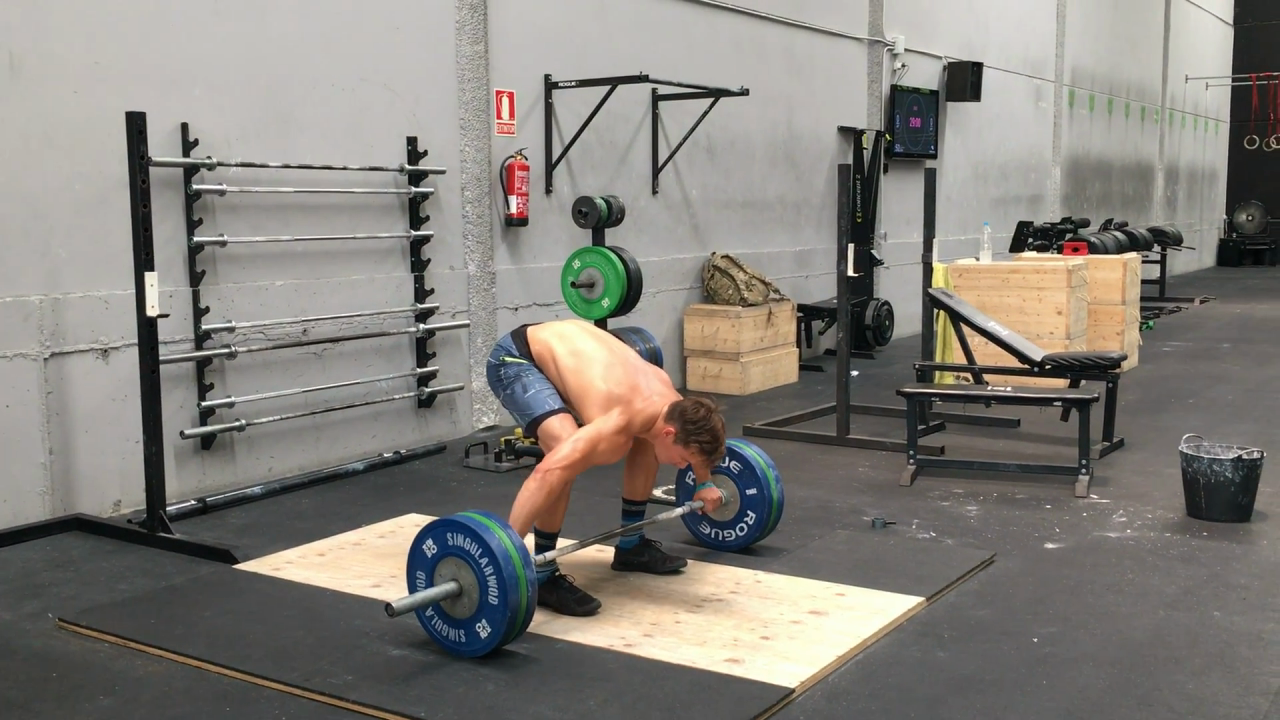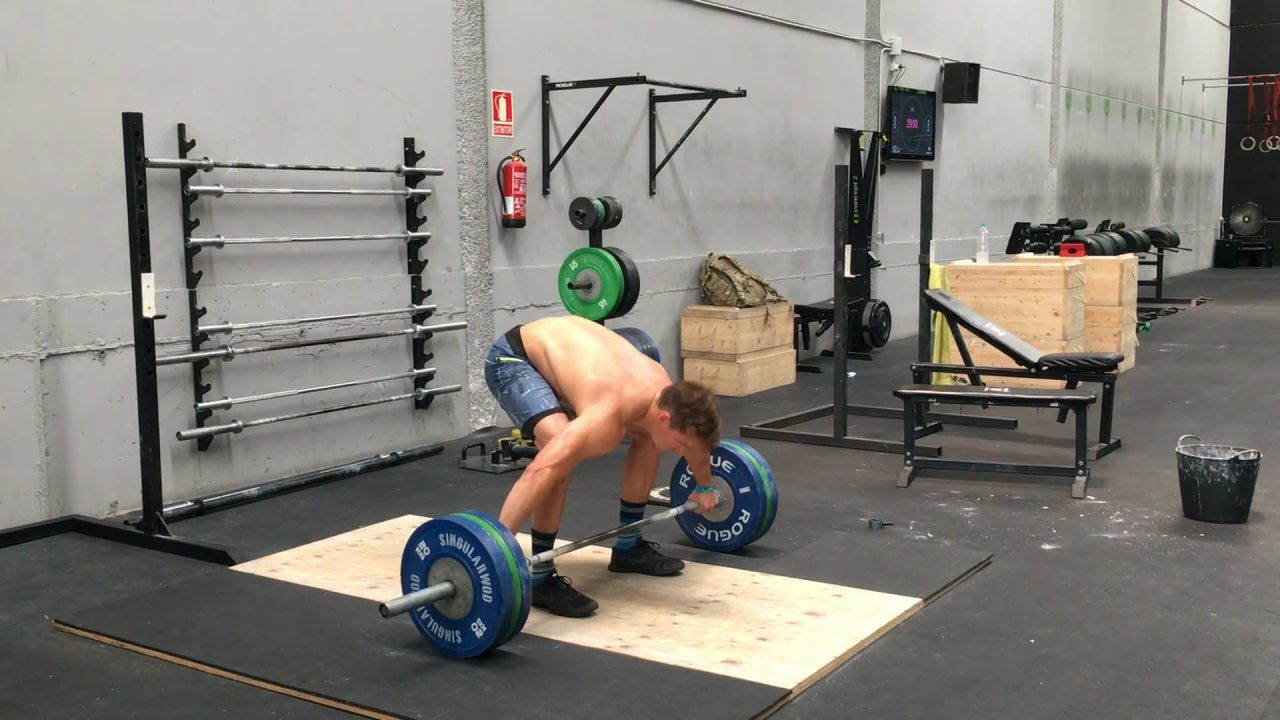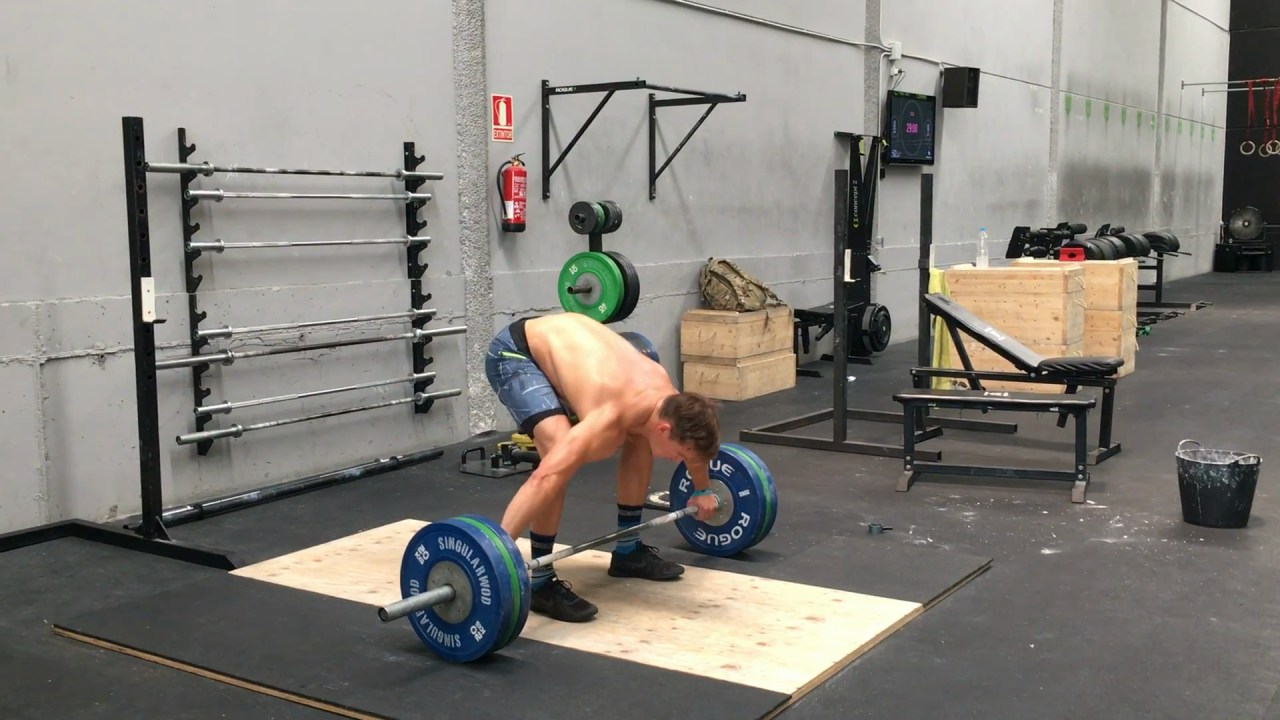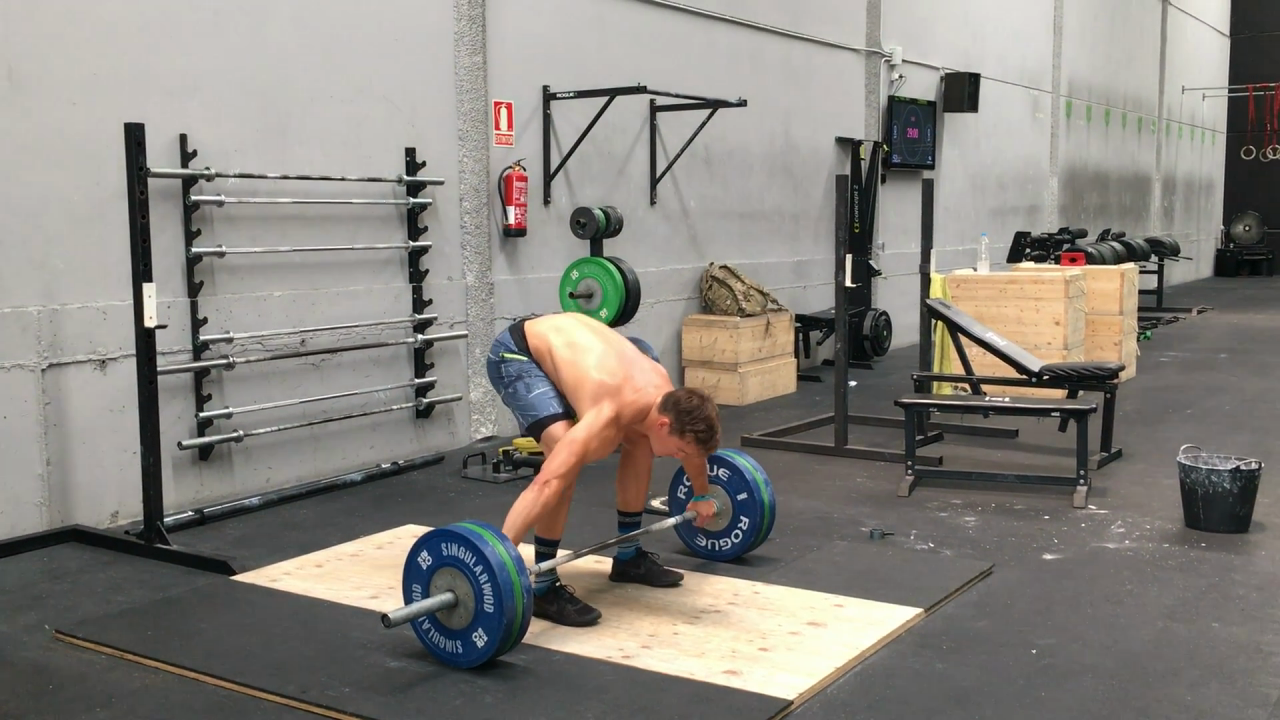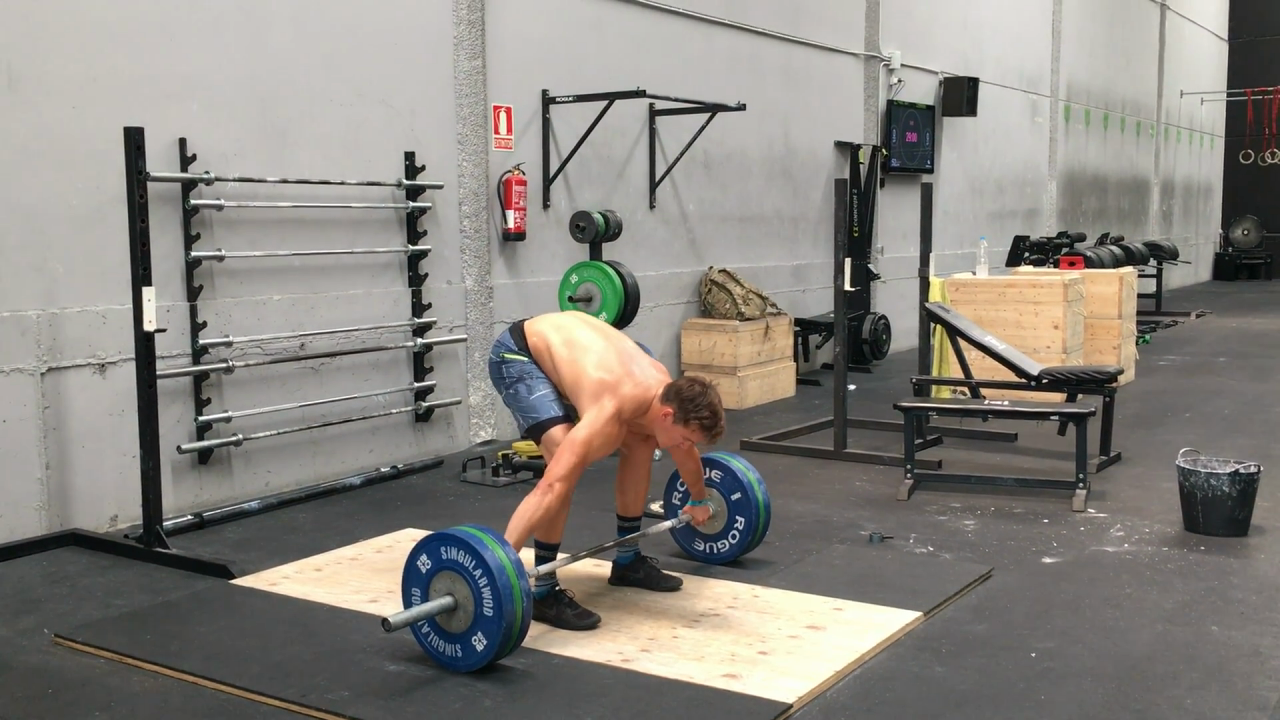
dt=0.4s
person 1, frame 1
left shoulder: (671, 405)
right shoulder: (617, 429)
left elbow: (698, 436)
right elbow: (546, 473)
left wrist: (704, 484)
left hip: (563, 344)
right hip: (515, 358)
right knee: (565, 445)
left ankle: (631, 546)
right ankle: (544, 577)
person 1, frame 2
left shoulder: (668, 395)
right shoulder: (608, 417)
left elbow: (696, 433)
right elbow: (539, 472)
left wrist: (704, 488)
left hip: (561, 345)
right hip: (513, 358)
left knee: (647, 438)
right knee: (558, 459)
left ankle: (628, 548)
right ankle: (541, 578)
person 1, frame 3
left shoulder: (669, 401)
right shoulder: (610, 419)
left elbow: (693, 442)
right elbow: (544, 480)
left wrist: (703, 491)
left hip: (563, 338)
right hip: (514, 353)
left knee: (640, 442)
right knee: (558, 444)
left ankle: (628, 551)
right ankle: (540, 583)
person 1, frame 4
left shoulder: (668, 399)
right shoulder: (609, 417)
left elbow: (692, 450)
right elbow: (546, 484)
left wrist: (702, 497)
left hip: (563, 340)
right hip: (516, 354)
left knee: (638, 443)
right knee: (562, 462)
left ankle: (628, 557)
right ankle: (543, 588)
person 1, frame 5
left shoulder: (668, 394)
right shoulder: (610, 415)
left elbow: (687, 455)
right elbow: (551, 487)
left wrist: (699, 501)
right hip: (518, 355)
left knee: (640, 445)
right knee: (564, 457)
left ankle: (627, 561)
right ankle: (543, 592)
